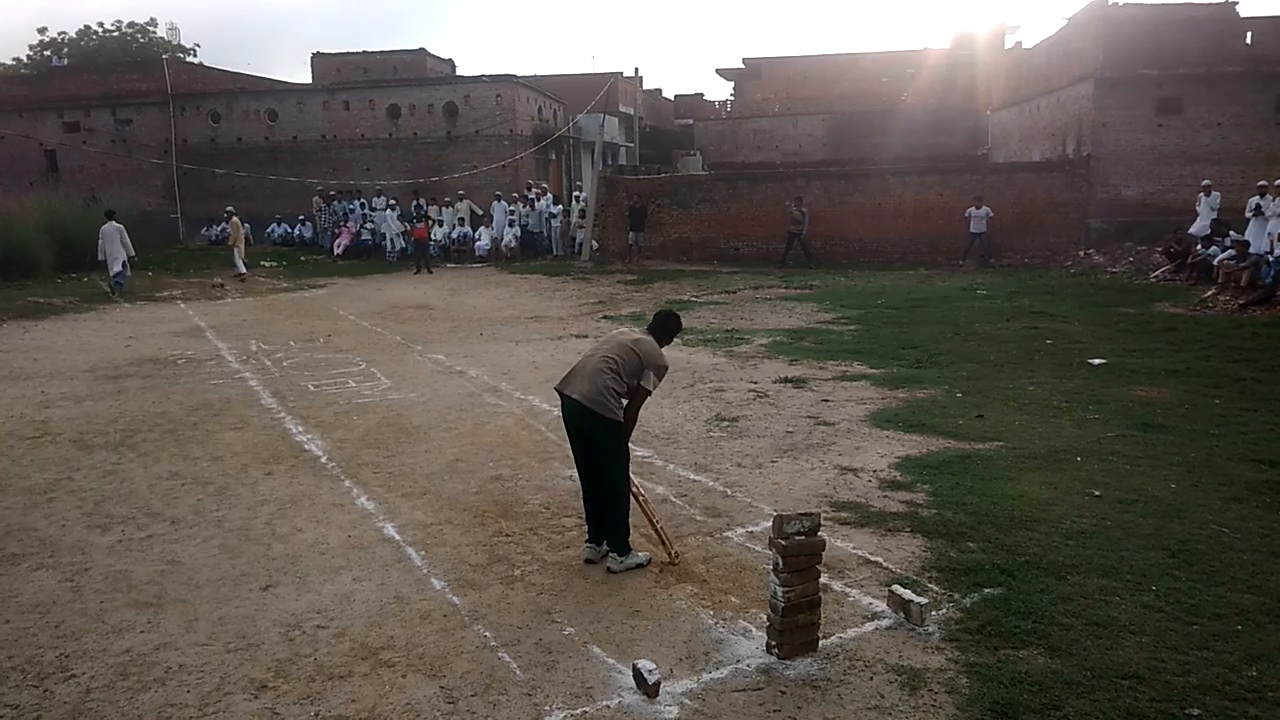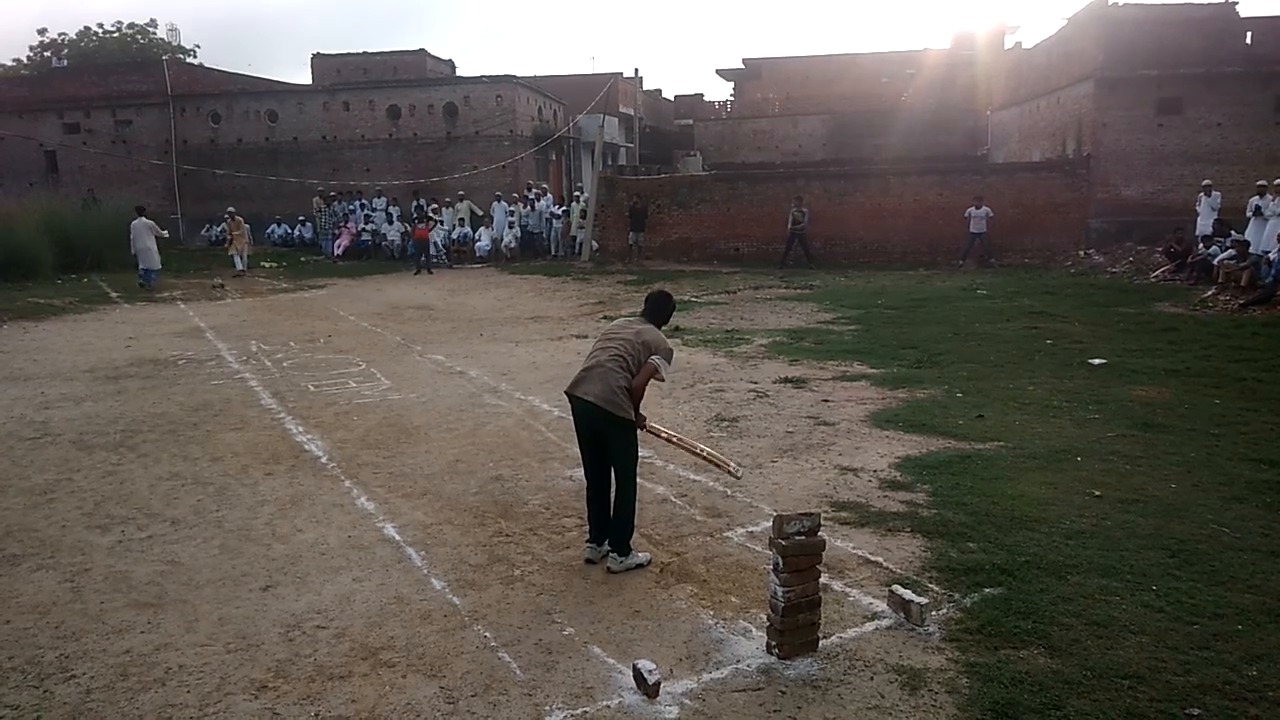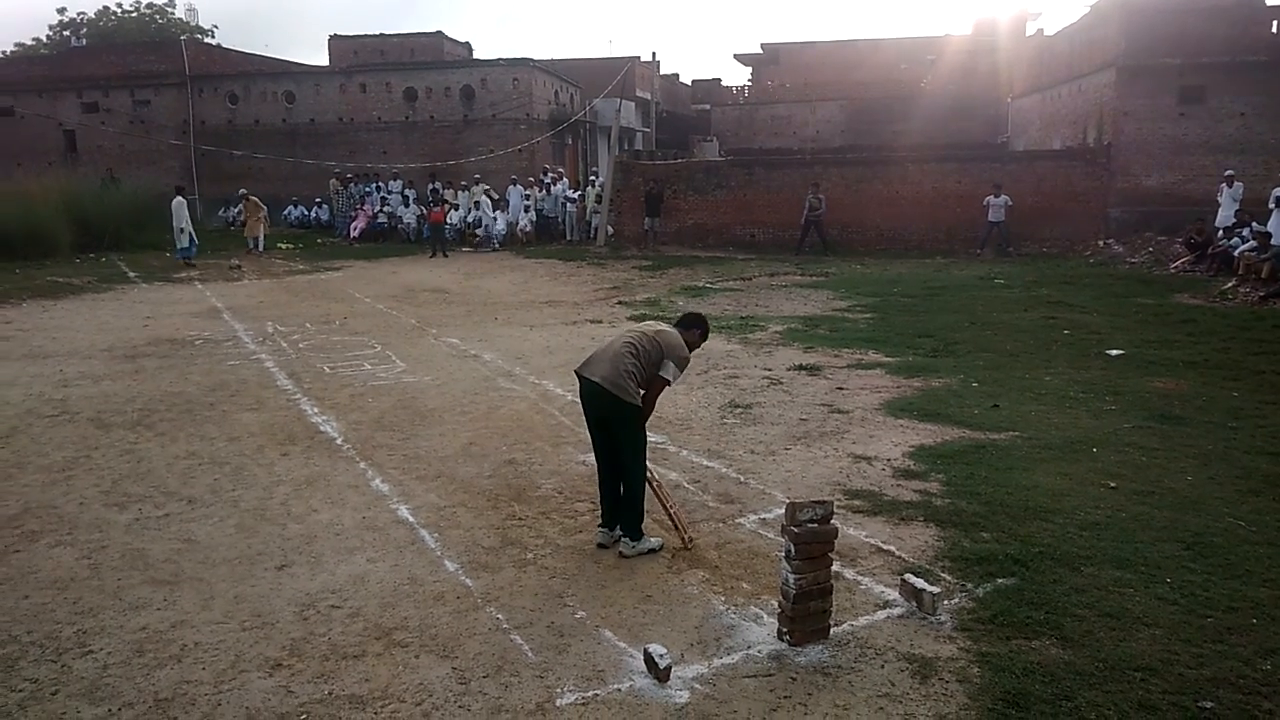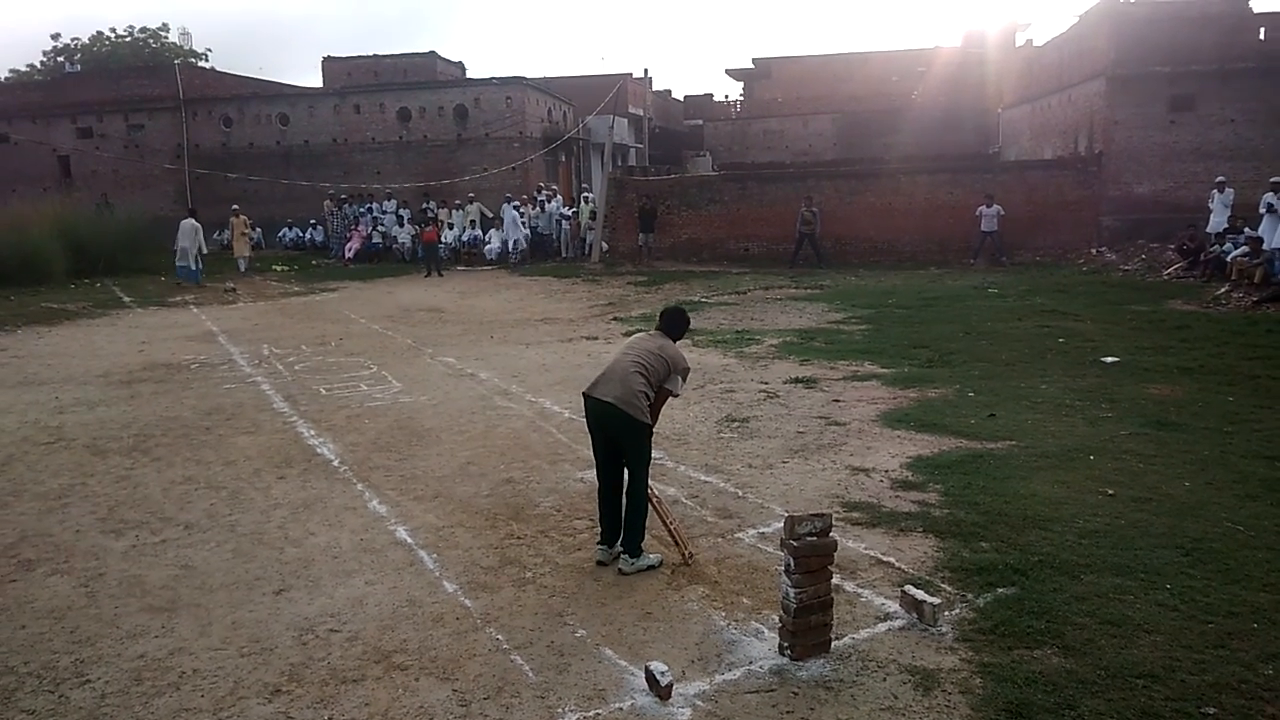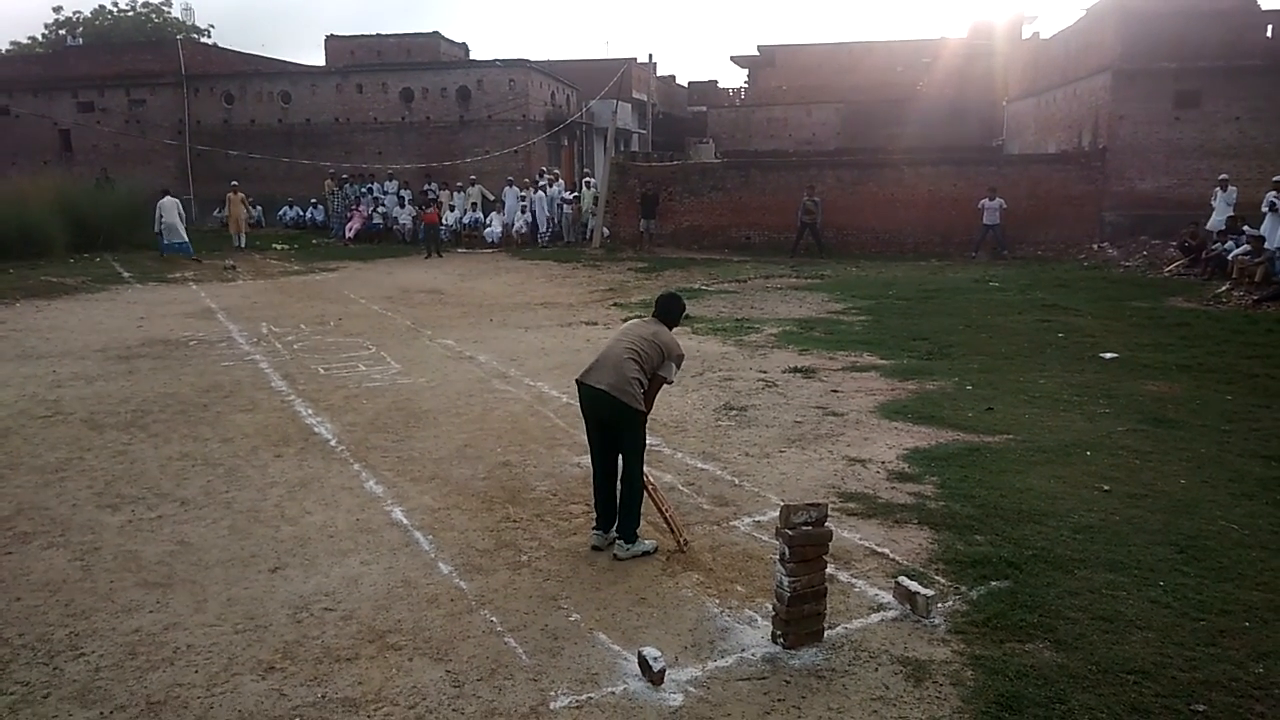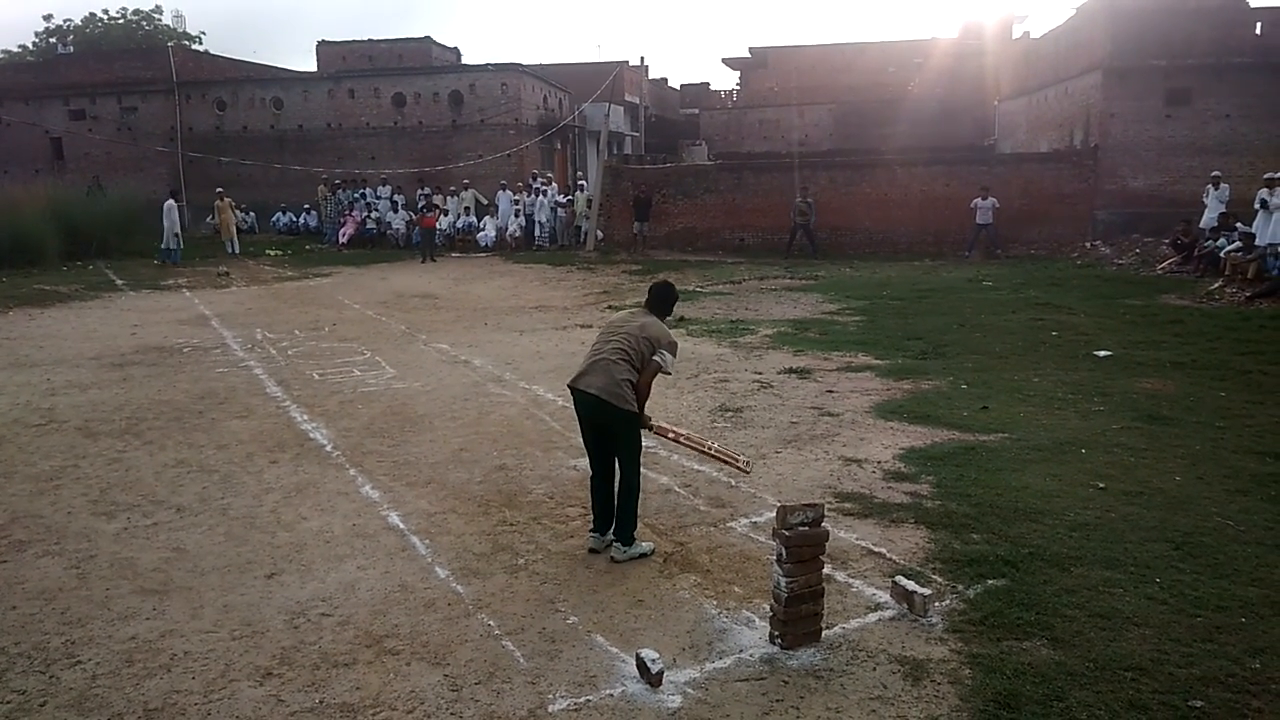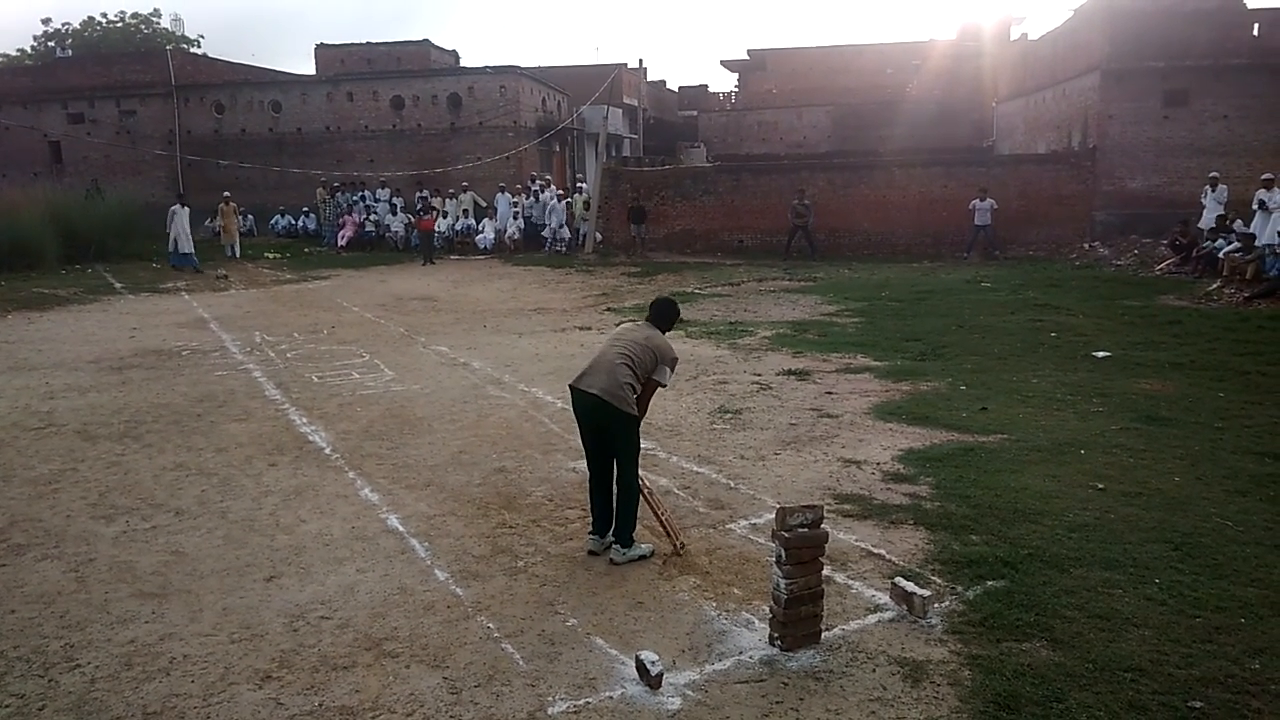
dt=0.7s
person 1, frame 1
left shoulder: (623, 333)
right shoulder: (657, 360)
right elbow: (632, 408)
right wrist: (621, 442)
left hip: (569, 396)
right hip: (599, 406)
left knee: (590, 479)
right knee: (617, 484)
left ankle: (595, 544)
right ankle: (619, 553)
person 1, frame 2
left shoulder: (617, 325)
right shoulder: (661, 346)
right elbow: (637, 385)
right wrist: (634, 413)
left hip: (579, 397)
right hip: (611, 407)
left knee: (596, 478)
right knee: (625, 482)
left ankle: (595, 543)
right ankle: (620, 553)
person 1, frame 3
left shoulder: (651, 327)
right shoulder: (680, 351)
right elbow: (650, 395)
left wrist: (633, 428)
right wrist: (636, 428)
left hip: (588, 380)
right hip: (617, 390)
left knee: (607, 463)
right knee: (633, 468)
left ankle: (607, 528)
right ankle: (632, 538)
person 1, frame 4
left shoulder: (637, 339)
right shoulder: (679, 362)
right elbow: (655, 407)
left wrist: (639, 434)
right wrist: (642, 436)
left hip: (595, 400)
right hip: (628, 411)
left knee: (608, 479)
right knee: (638, 485)
left ankle: (606, 545)
right ankle: (631, 555)
person 1, frame 5
left shoulder: (631, 325)
right shoulder: (673, 348)
right elbow: (649, 394)
right wrist: (638, 421)
left hip: (588, 386)
right hip: (622, 396)
left knee: (602, 465)
right knee: (632, 471)
left ankle: (602, 531)
right ankle: (627, 541)
person 1, frame 6
left shoulder: (618, 318)
right shoulder: (665, 338)
right elbow: (643, 384)
right wrist: (639, 416)
left hip: (581, 390)
right hip: (615, 399)
left knee: (600, 469)
right knee: (629, 474)
left ankle: (599, 534)
right ankle: (624, 544)
person 1, frame 7
left shoulder: (624, 328)
right shoulder: (666, 352)
right elbow: (644, 398)
left wrist: (628, 424)
right wrist: (631, 426)
left hip: (581, 392)
right hip: (615, 401)
left knee: (598, 470)
right knee: (627, 476)
left ankle: (598, 536)
right ankle: (623, 546)
